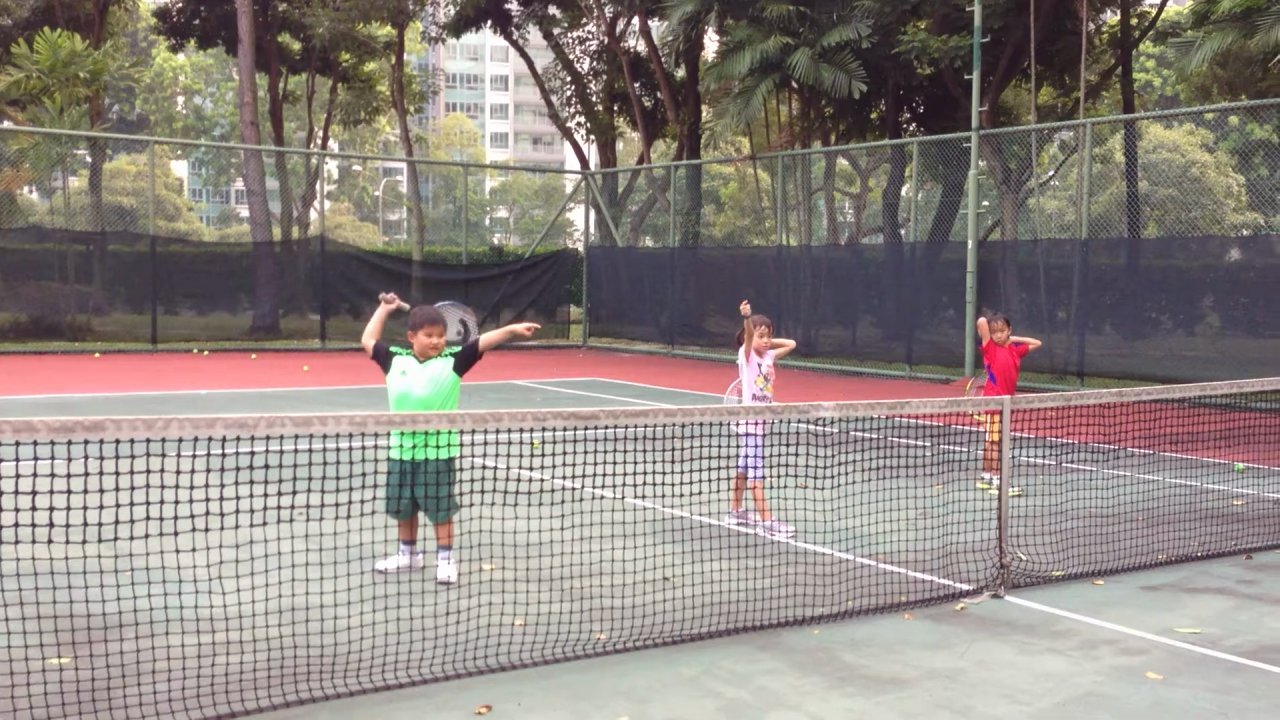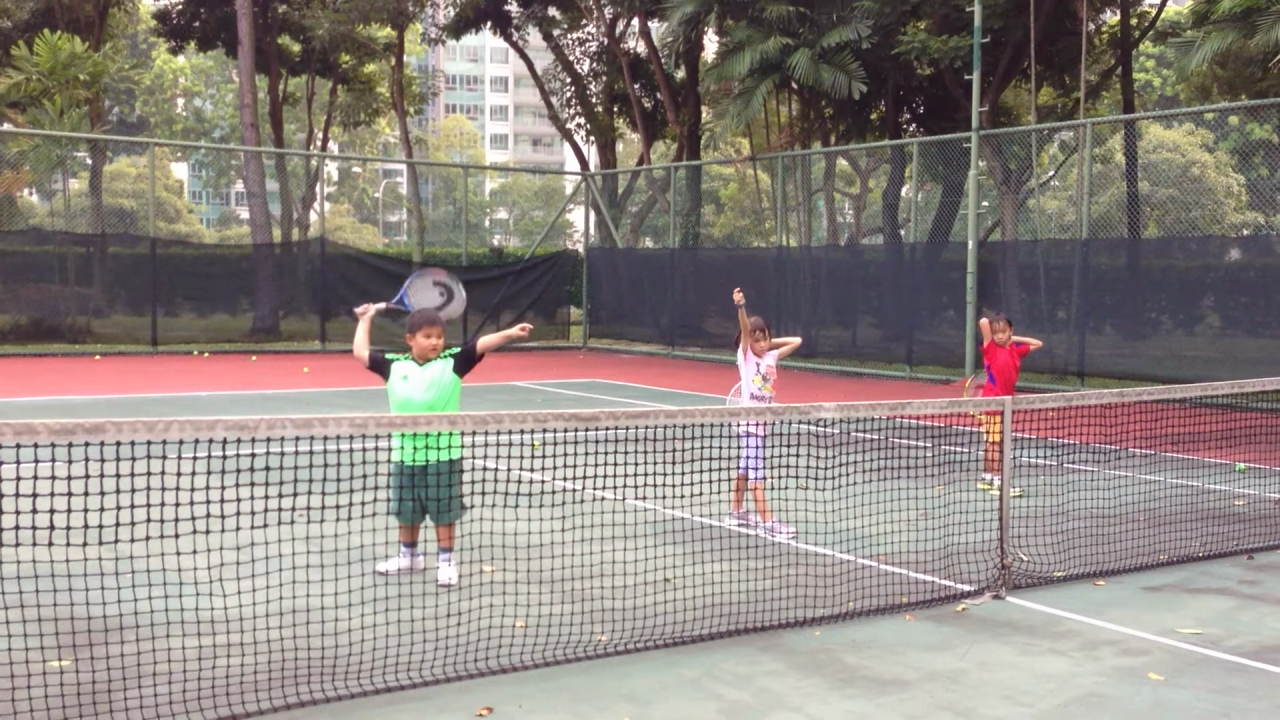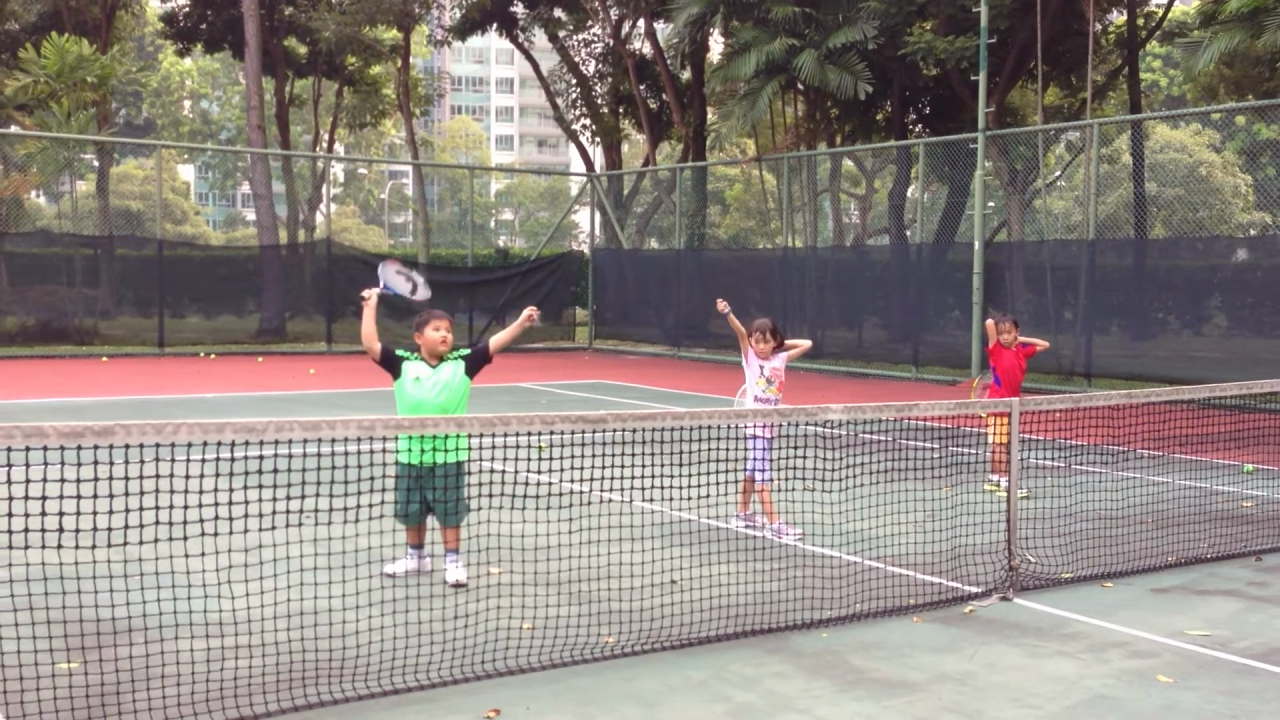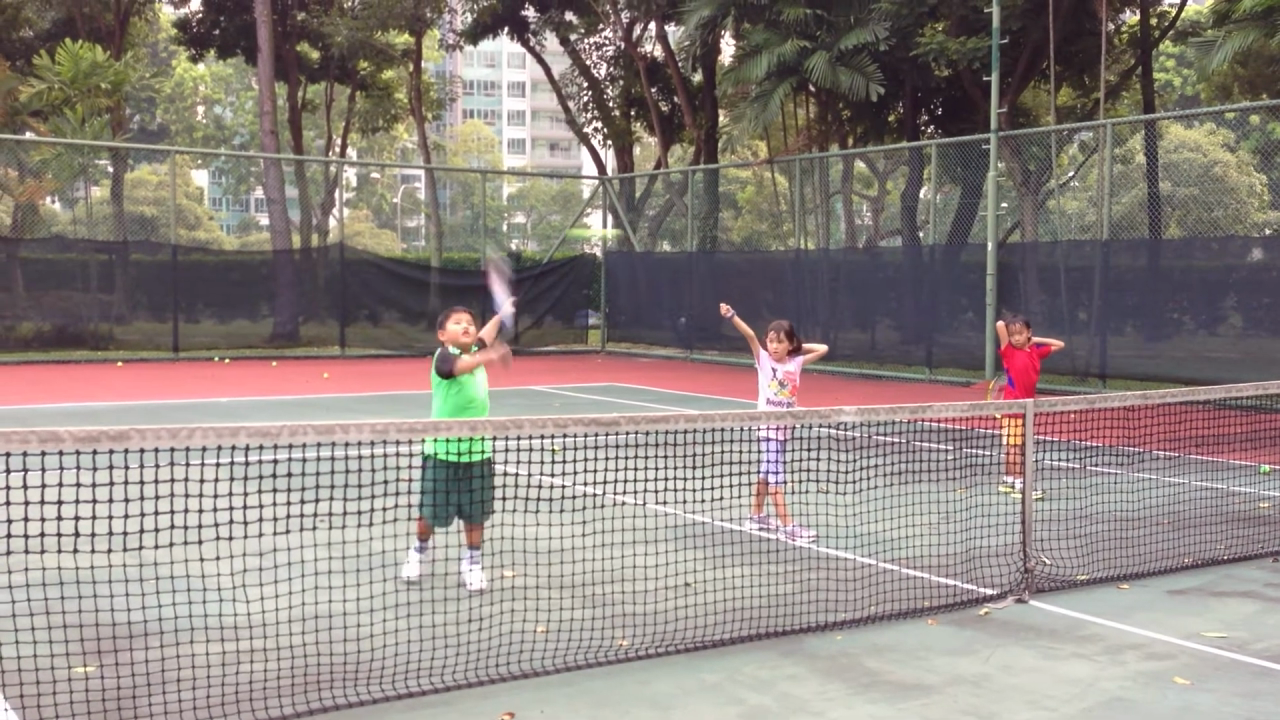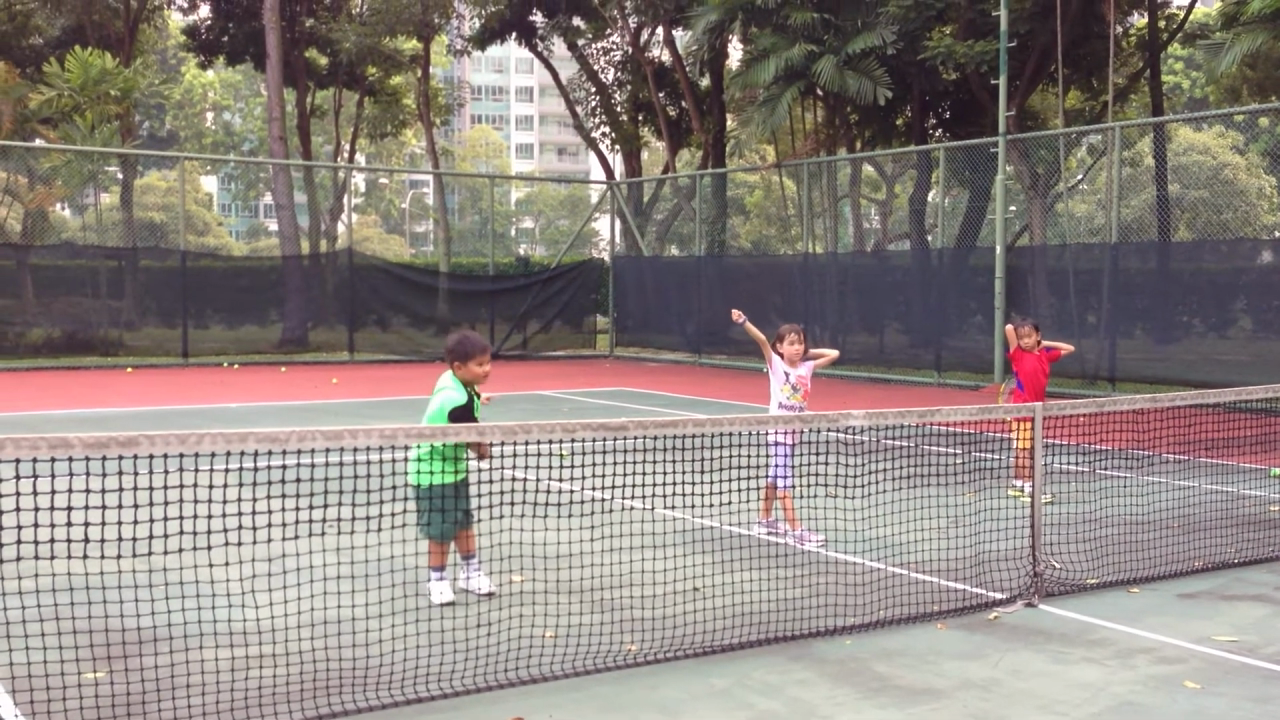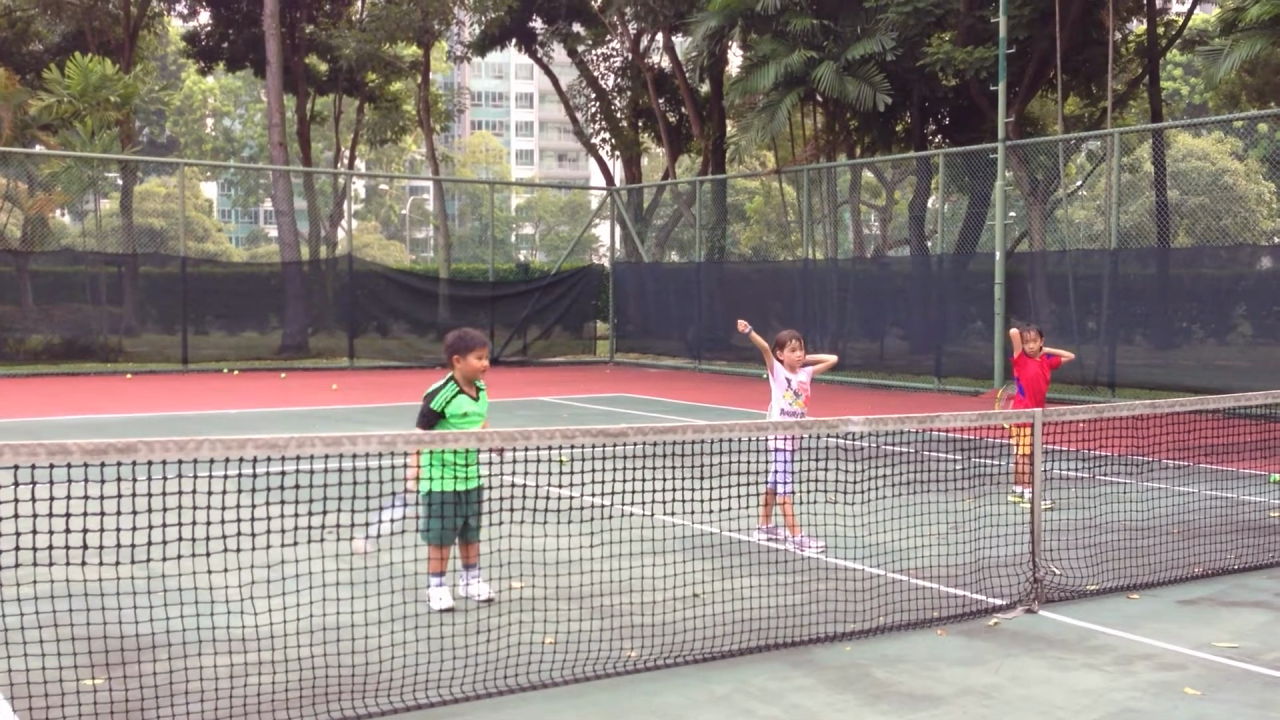
dt=0.5s
person 1, frame 1
left shoulder: (453, 360)
right shoulder: (395, 359)
left elbow: (482, 341)
right elbow: (368, 341)
left wrist: (512, 329)
right wrist: (384, 309)
left hip: (438, 449)
right hip: (401, 448)
left knee: (441, 508)
right knee: (403, 507)
left ankle: (446, 559)
right ankle: (408, 554)
person 1, frame 2
left shoulder: (452, 361)
right shoulder: (394, 365)
left elbow: (482, 344)
right elbow: (360, 352)
left wrist: (510, 333)
right wrist: (366, 319)
left hip: (442, 452)
right hip: (405, 451)
left knee: (444, 511)
right knee: (406, 510)
left ankle: (446, 561)
right ankle: (409, 555)
person 1, frame 3
left shoulder: (462, 363)
right shoulder: (403, 364)
left elbow: (494, 343)
right elbow: (370, 344)
left wrist: (521, 322)
right wrist: (370, 308)
left hip: (449, 453)
right hip: (412, 453)
left knee: (451, 512)
right knee: (412, 511)
left ankle: (453, 563)
right ankle: (416, 557)
person 1, frame 4
left shoulder: (474, 355)
right shoulder: (445, 357)
left elbow: (484, 340)
right elbow: (460, 366)
left wrist: (499, 316)
right wrist: (488, 355)
left hip: (477, 448)
right hip: (444, 448)
left knee: (476, 513)
right knee: (433, 509)
left ankle: (472, 564)
right ankle: (420, 550)
person 1, frame 5
left shoulder: (452, 380)
right shoulder: (461, 402)
right elbow: (474, 439)
left wrist: (476, 399)
right wrist: (485, 450)
left hip: (452, 465)
right hip: (434, 469)
left knee: (463, 520)
right knee: (441, 528)
left ankle: (471, 572)
right ankle: (437, 580)
person 1, frame 6
left shoulder: (480, 389)
right shoulder: (440, 394)
right elbow: (422, 432)
right wrist: (414, 467)
left hip: (470, 475)
right hip: (442, 477)
left knee: (471, 531)
right knee: (441, 534)
left ankle: (471, 579)
right ankle: (437, 586)
person 2, frame 1
left shoulder: (769, 356)
right shoulder: (747, 354)
left elbow: (791, 344)
right elbow: (748, 334)
left wrist: (769, 342)
right wrist: (747, 317)
left hip: (760, 419)
right hip: (750, 420)
left knee: (744, 468)
right knee: (756, 472)
left ankle: (736, 512)
right ankle: (766, 521)
person 2, frame 2
left shoulder: (771, 357)
right shoulder: (745, 356)
left elbow: (796, 341)
right elbow: (745, 329)
left wrist: (771, 342)
right wrist: (740, 306)
left hip: (762, 421)
right hip: (750, 421)
left knee: (745, 469)
right knee: (756, 473)
left ankle: (736, 513)
right ankle: (767, 522)
person 2, frame 3
left shoulder: (780, 359)
right shoulder: (750, 358)
left elbow: (806, 344)
right elbow: (740, 333)
left wrist: (781, 344)
right wrist: (727, 313)
left hip: (770, 423)
right hip: (756, 423)
left knee: (752, 471)
right knee: (763, 474)
left ankle: (743, 514)
right ankle: (773, 523)
person 2, frame 4
left shoulder: (795, 363)
right shoulder: (763, 360)
left elbow: (823, 349)
right elbow: (750, 335)
left wrist: (799, 347)
right wrist: (731, 316)
left hip: (785, 425)
right hip: (769, 426)
left knee: (766, 473)
right knee: (776, 476)
left ankle: (756, 517)
right ankle: (786, 526)
person 2, frame 5
left shoulder: (807, 367)
right shoulder: (776, 365)
left elbow: (834, 354)
right elbow: (762, 340)
left wrist: (809, 352)
right wrist: (743, 321)
left hip: (793, 431)
right hip: (778, 430)
left knee: (775, 477)
right knee: (784, 480)
left ankle: (765, 521)
right ankle: (795, 530)
person 2, frame 6
left shoulder: (805, 373)
right shoulder: (777, 371)
left elbow: (833, 359)
right elbow: (764, 348)
left wrist: (807, 358)
right wrist: (749, 332)
left hip: (793, 436)
right hip: (779, 436)
left knee: (774, 483)
right knee: (784, 486)
left ankle: (765, 527)
right ankle: (795, 536)
person 3, frame 1
left shoulder: (1015, 349)
right shoulder: (990, 348)
left elbow: (1037, 343)
right elbow: (981, 321)
left wrist: (1014, 338)
right wrist: (984, 335)
left knee: (992, 441)
right knee: (995, 442)
left ankle: (986, 477)
right ankle: (996, 481)
person 3, frame 2
left shoulder: (1016, 350)
right shoulder: (990, 348)
left elbow: (1038, 344)
right elbow: (983, 322)
left wrist: (1015, 339)
right wrist: (987, 329)
left knee: (992, 443)
right knee: (994, 443)
left ankle: (987, 477)
right ankle: (997, 481)
person 3, frame 3
left shoulder: (1022, 351)
right shoulder: (996, 350)
left elbow: (1045, 345)
right elbow: (989, 323)
left wrist: (1022, 339)
right wrist: (994, 326)
left knee: (999, 444)
right knee: (1000, 444)
left ankle: (994, 479)
right ankle: (1004, 483)
person 3, frame 4
left shoulder: (1036, 351)
right shoulder: (1009, 351)
left elbow: (1060, 344)
right elbow: (999, 324)
left wrist: (1036, 340)
right wrist: (1005, 324)
left knee: (1013, 446)
right knee: (1015, 446)
left ankle: (1009, 481)
right ankle: (1019, 484)
person 3, frame 5
left shoulder: (1046, 354)
right shoulder: (1018, 355)
left elbow: (1070, 348)
right elbow: (1008, 328)
left wrist: (1045, 343)
right wrist: (1013, 328)
left knee: (1022, 449)
right knee: (1024, 449)
left ankle: (1017, 484)
right ankle: (1028, 488)
person 3, frame 6
left shoulder: (1046, 361)
right shoulder: (1021, 360)
left elbow: (1070, 356)
right elbow: (1013, 332)
left wrist: (1046, 350)
right wrist: (1017, 332)
left knee: (1023, 455)
right knee: (1024, 455)
left ankle: (1018, 490)
right ankle: (1028, 494)
